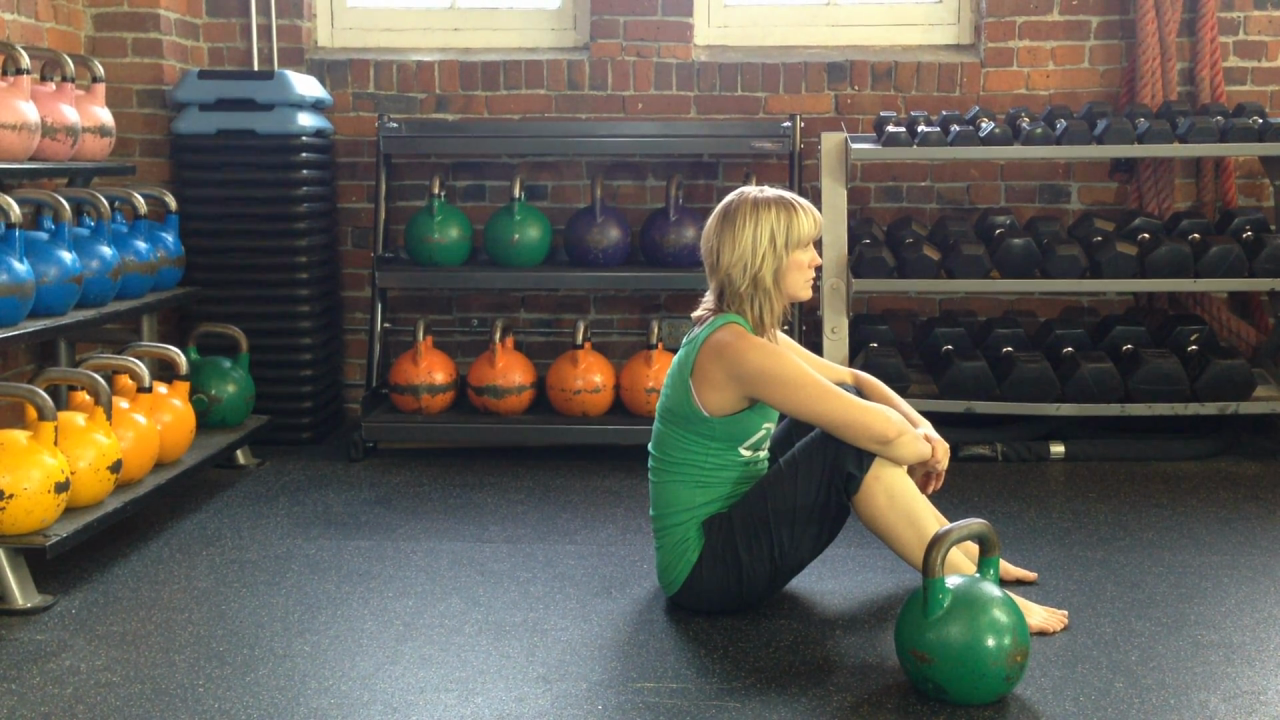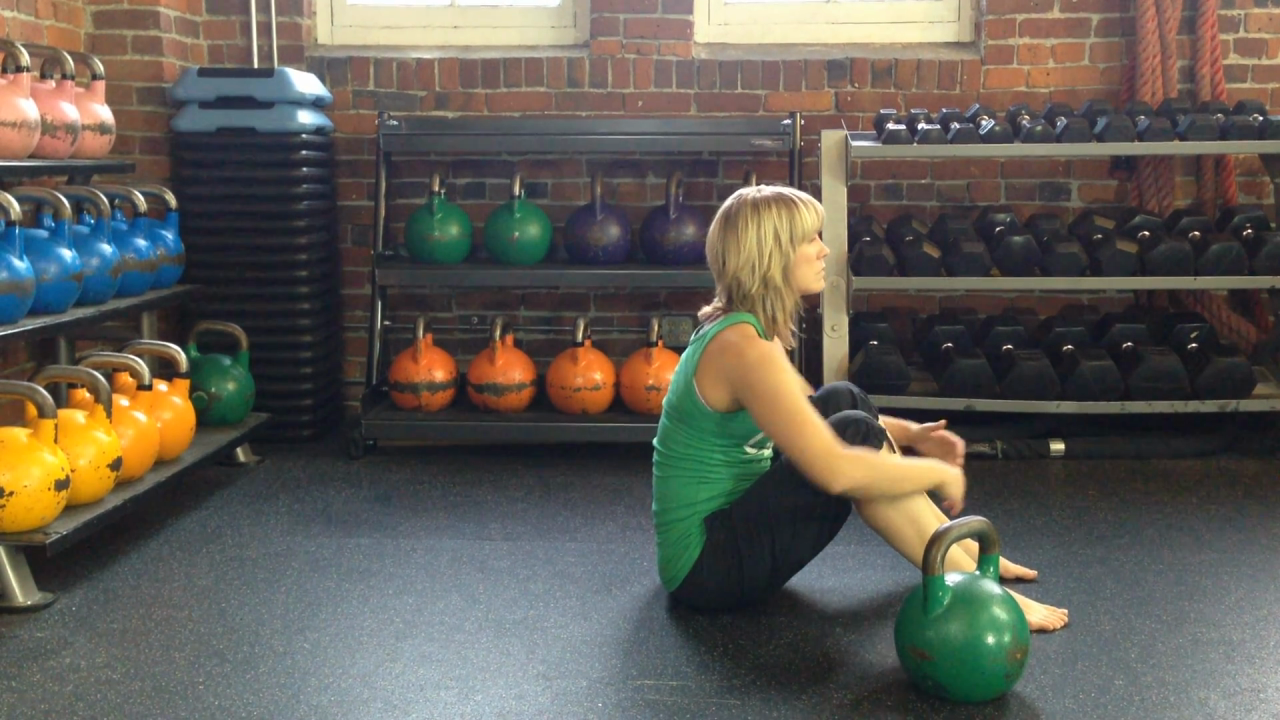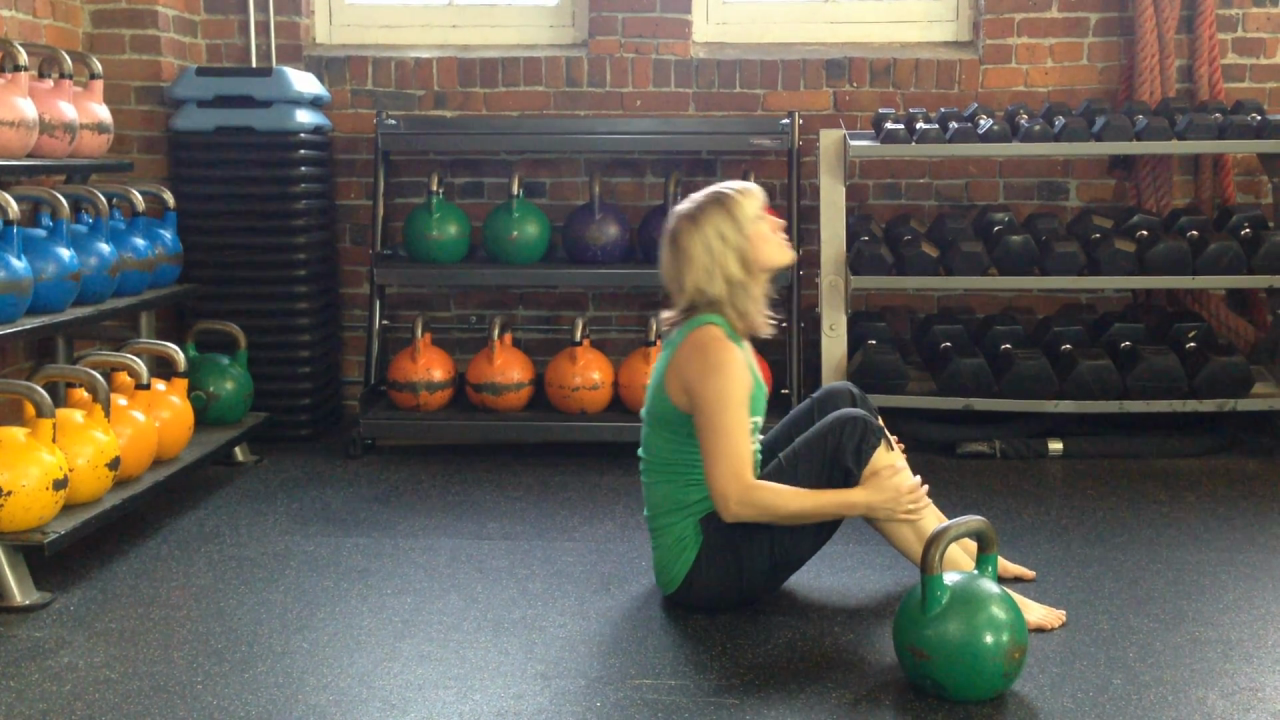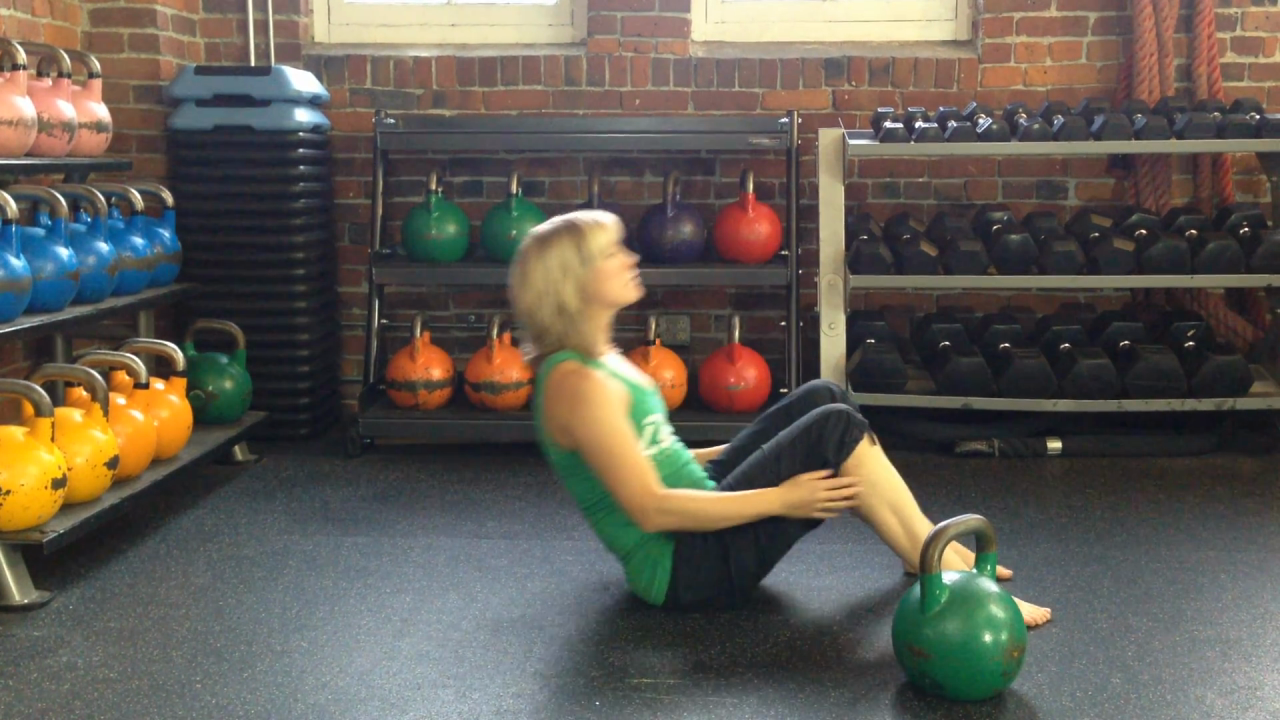
dt=0.5s
person 1, frame 1
left shoulder: (743, 331)
right shoulder: (737, 348)
left elbow: (854, 380)
right elbow: (878, 431)
left wrist: (922, 428)
right wrist: (923, 450)
left hip: (727, 525)
right hip: (705, 565)
left knee: (846, 406)
right knee: (854, 447)
left ankle: (963, 552)
person 1, frame 2
left shoulder: (742, 328)
right shoulder: (744, 348)
left elbow: (817, 416)
right elbow: (836, 473)
left wrist: (908, 434)
right wrist: (937, 473)
left hip: (728, 522)
right hip: (707, 562)
left knee: (843, 401)
right knee: (853, 438)
left ankle: (962, 549)
person 1, frame 3
left shoulder: (714, 331)
right shoulder: (713, 350)
right elbow: (735, 500)
left wrist: (837, 449)
right wrist: (862, 498)
left hip: (715, 533)
right hip: (703, 563)
left knee: (841, 402)
right knee: (853, 432)
left ankle: (959, 548)
person 1, frame 4
left shoulder: (594, 359)
right shoulder: (577, 383)
right elbow: (652, 510)
left wrist: (739, 451)
right wrist: (781, 499)
left hip: (690, 527)
right hip: (679, 567)
left knee: (822, 398)
right knee: (836, 429)
